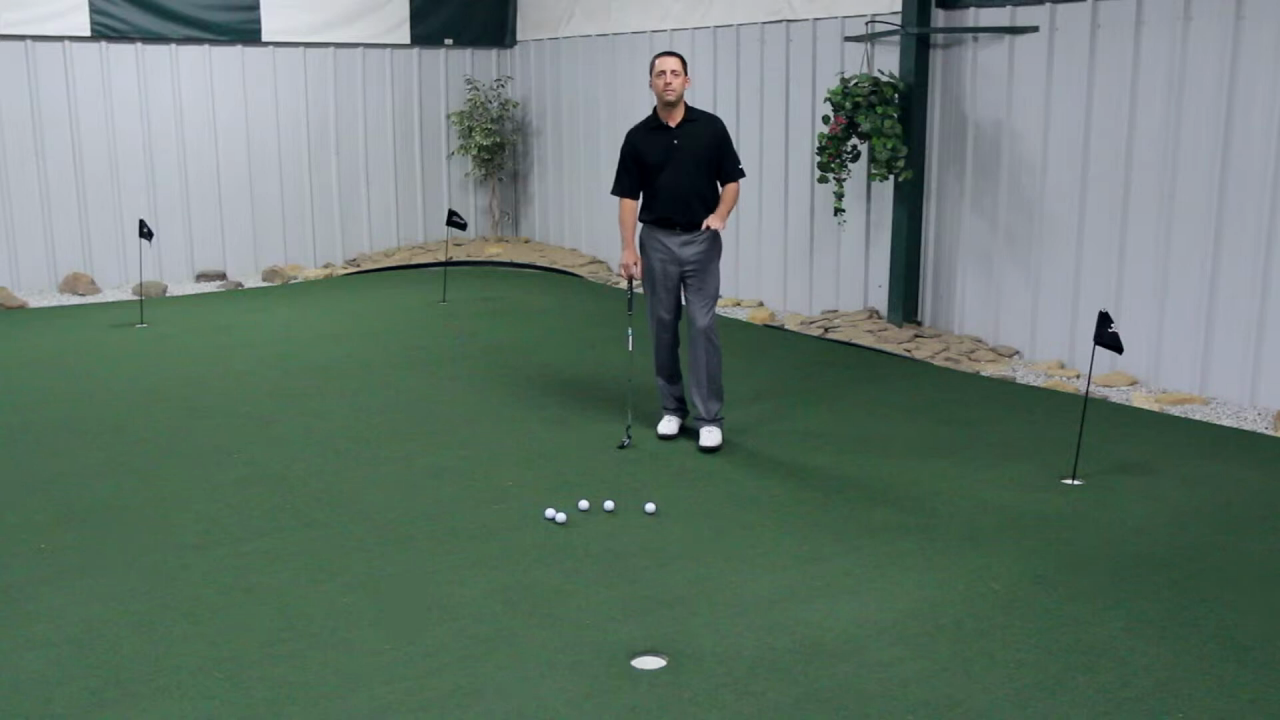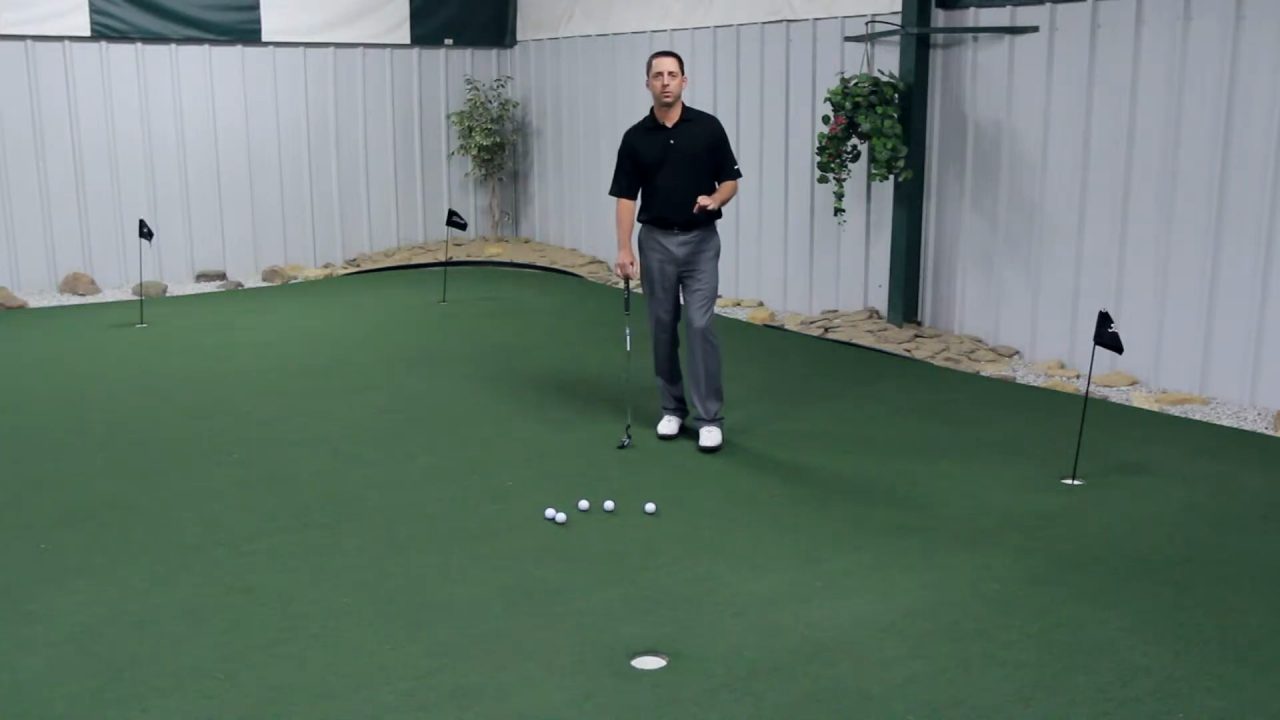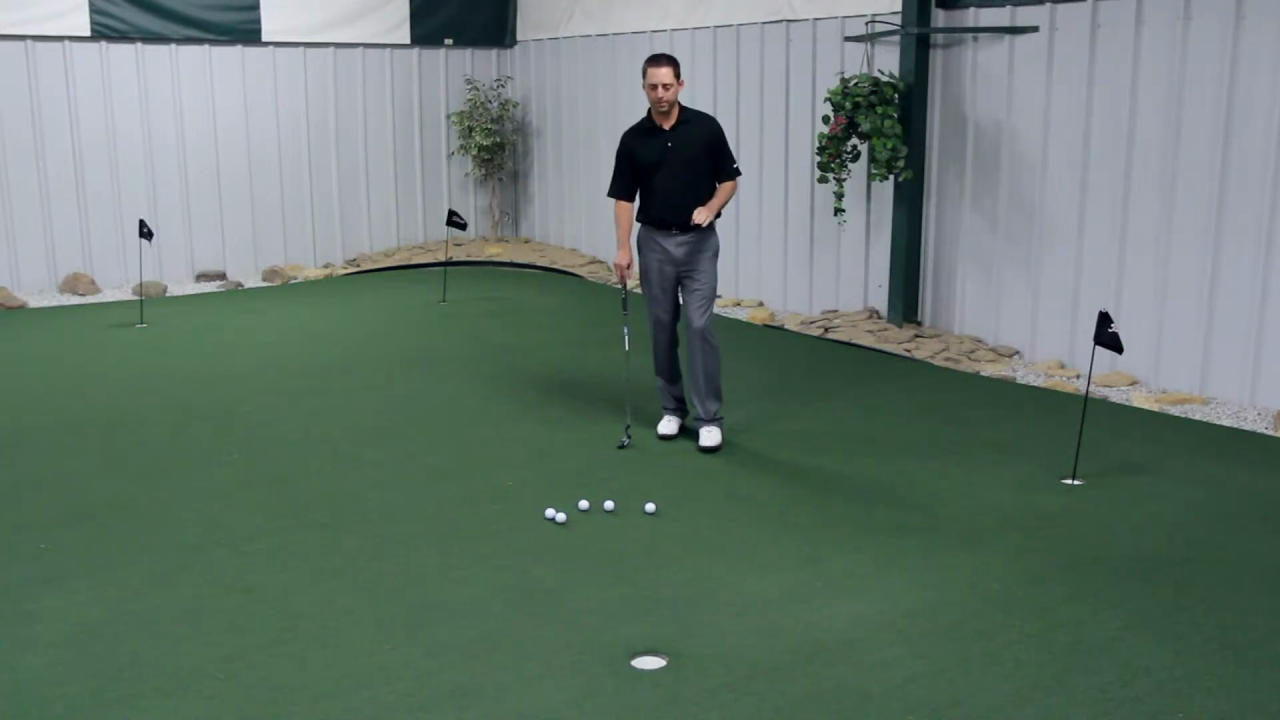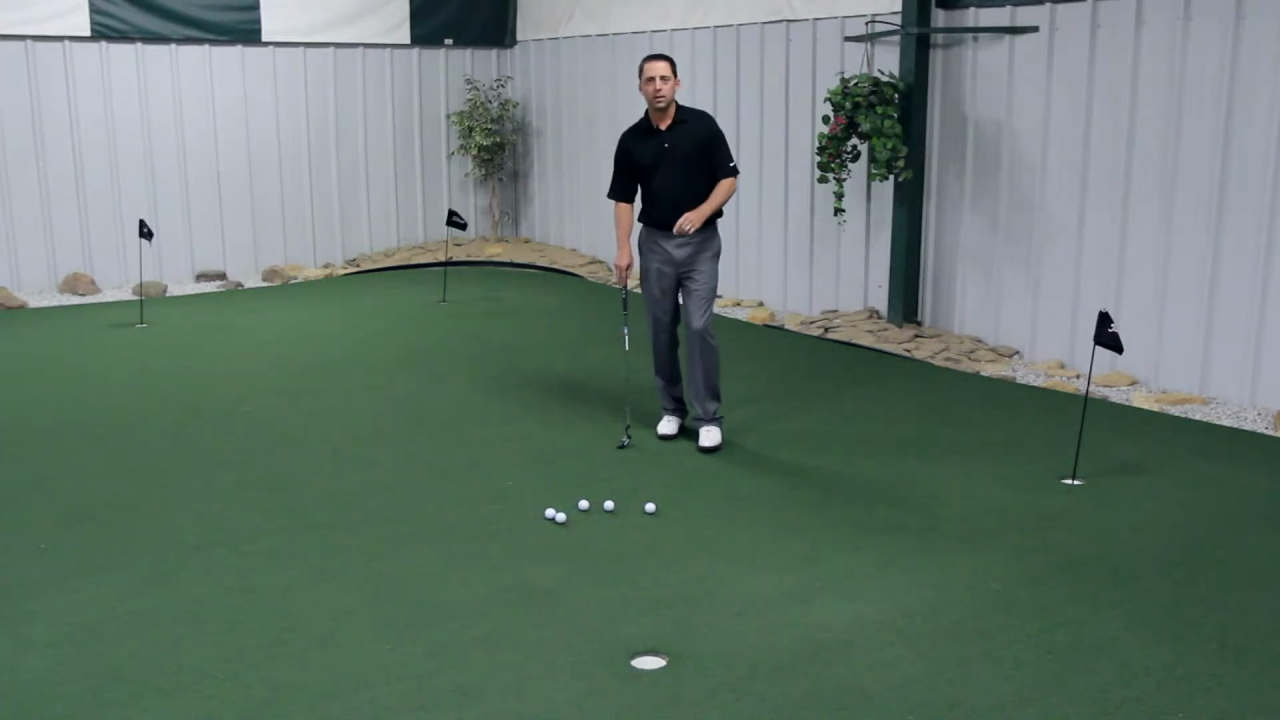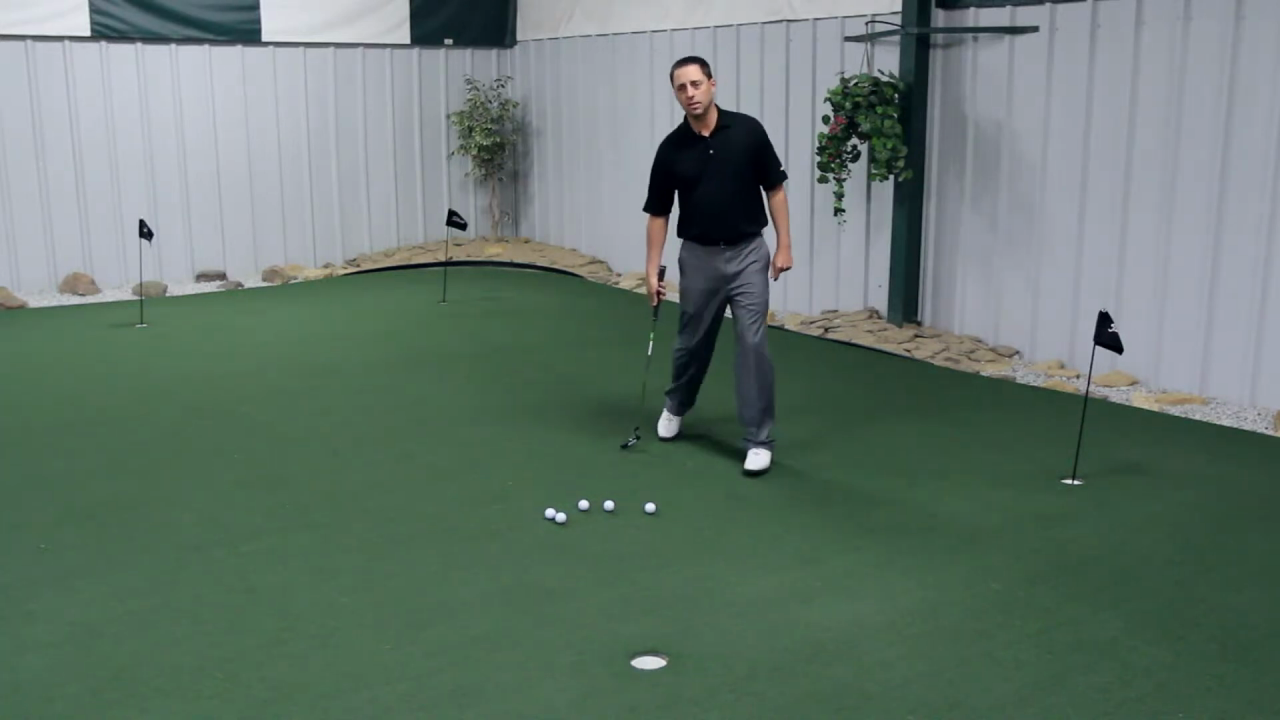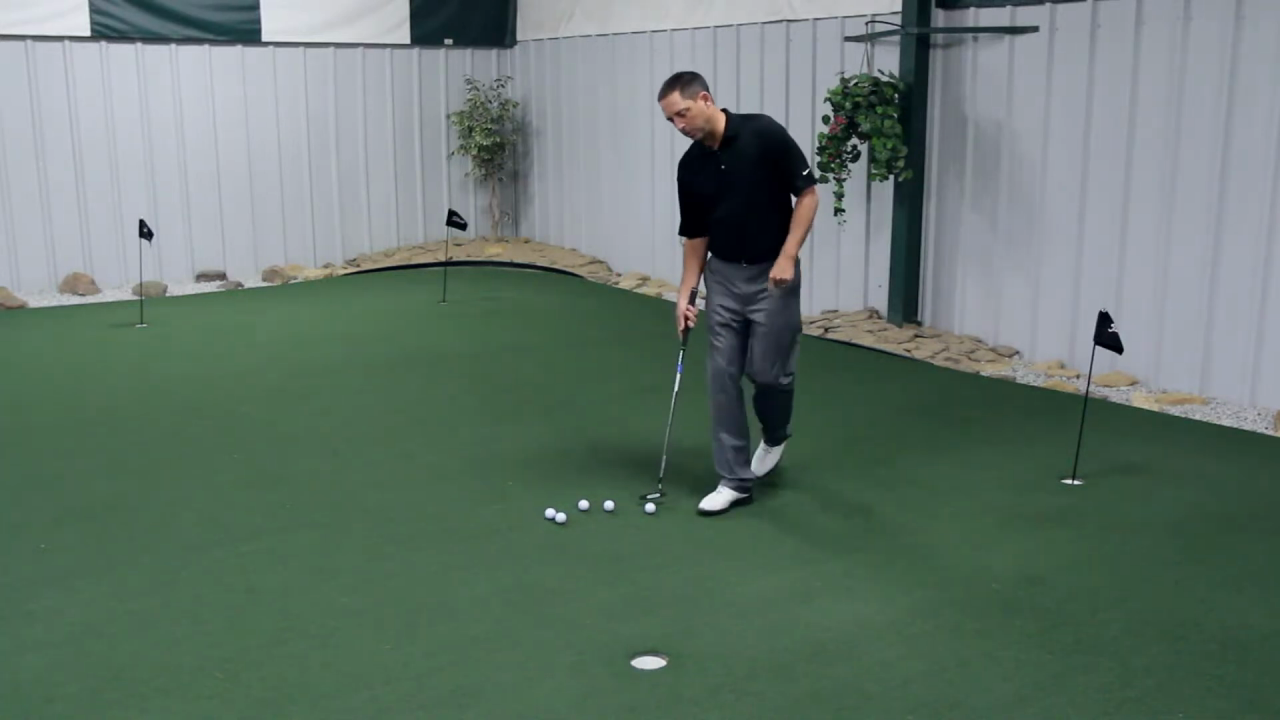
dt=0.7s
person 1, frame 1
left shoulder: (711, 127)
right shoulder: (638, 136)
left elbow: (731, 182)
right elbow: (628, 196)
left wrist: (720, 214)
right wrist: (628, 248)
left hip: (701, 241)
right hip: (656, 241)
left knee: (703, 327)
right knee: (663, 327)
left ankle: (709, 418)
right ankle: (672, 408)
person 1, frame 2
left shoulder: (708, 127)
right shoulder: (635, 137)
left elbow: (730, 181)
right elbow: (626, 196)
left wrist: (714, 199)
right wrist: (624, 248)
left hip: (701, 240)
right hip: (655, 241)
left knee: (701, 327)
right knee: (662, 327)
left ankle: (709, 417)
right ankle: (673, 408)
person 1, frame 3
left shoulder: (706, 127)
right shoulder: (632, 139)
left elbow: (729, 180)
right elbow: (623, 197)
left wrist: (711, 208)
right wrist: (623, 248)
left hip: (698, 242)
right hip: (653, 241)
left knee: (700, 326)
right knee: (662, 327)
left ankle: (709, 417)
right ankle: (672, 408)
person 1, frame 4
left shoulder: (702, 125)
right shoulder: (631, 139)
left elbow: (728, 180)
right elbow: (624, 199)
left wrist: (701, 212)
right wrist: (623, 249)
left hip: (700, 242)
right hip: (654, 243)
left knee: (699, 327)
right knee: (662, 329)
left ankle: (709, 416)
right ankle: (672, 408)
person 1, frame 5
left shoulder: (748, 130)
right shoulder: (671, 149)
left elbow: (775, 189)
right elbow: (658, 213)
left wrist: (784, 245)
right wrist: (652, 268)
left hip: (749, 255)
right hip: (699, 258)
left knee: (753, 347)
right knee: (691, 342)
left ankle: (759, 439)
right ankle: (677, 404)
person 1, frame 6
left shoulder: (764, 134)
right shoulder: (689, 165)
left elbow: (807, 193)
right elbow: (695, 235)
left wrist: (788, 256)
right wrist: (684, 293)
left hip: (773, 274)
right hip: (723, 276)
left knee: (769, 370)
right knee: (723, 375)
left ankle: (775, 434)
right ankle: (734, 478)
